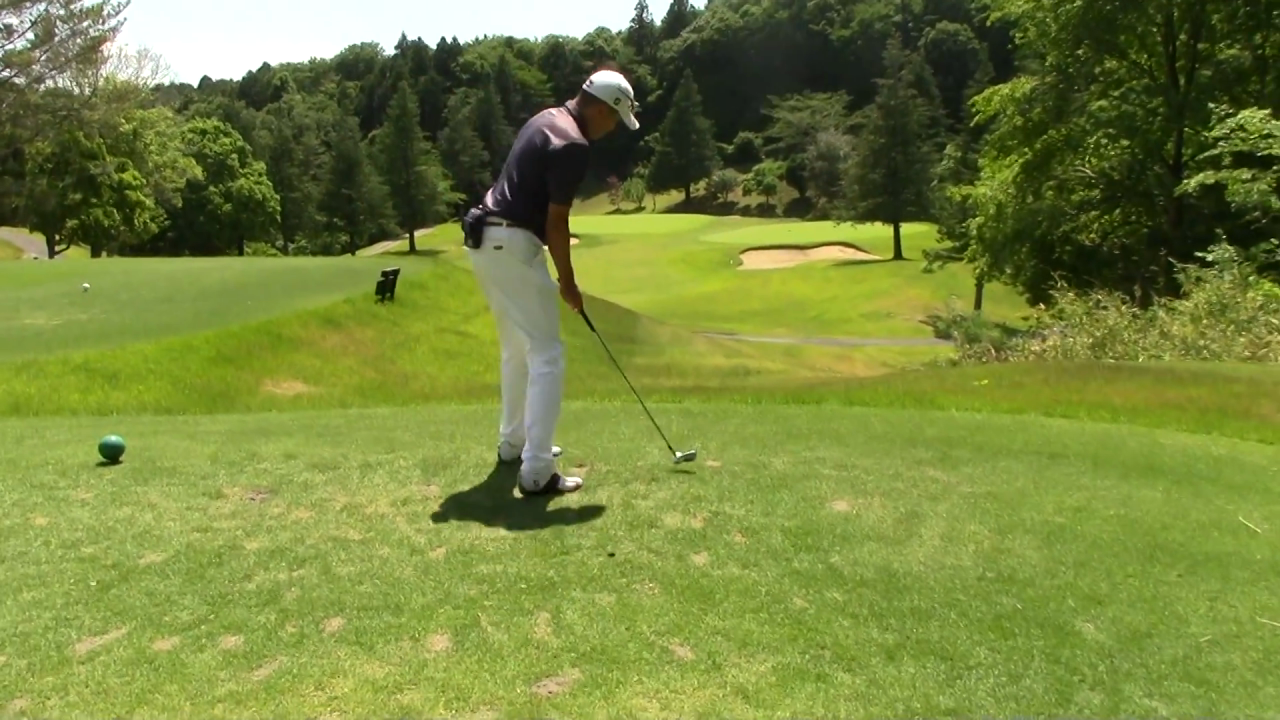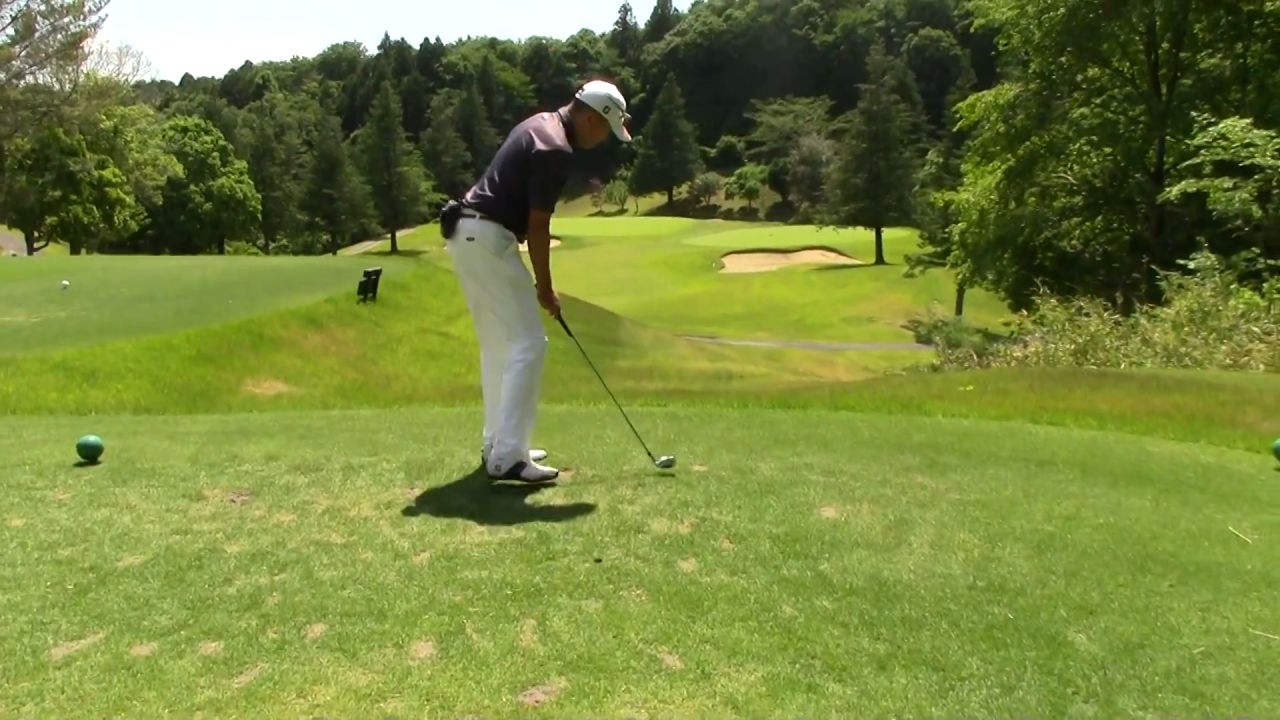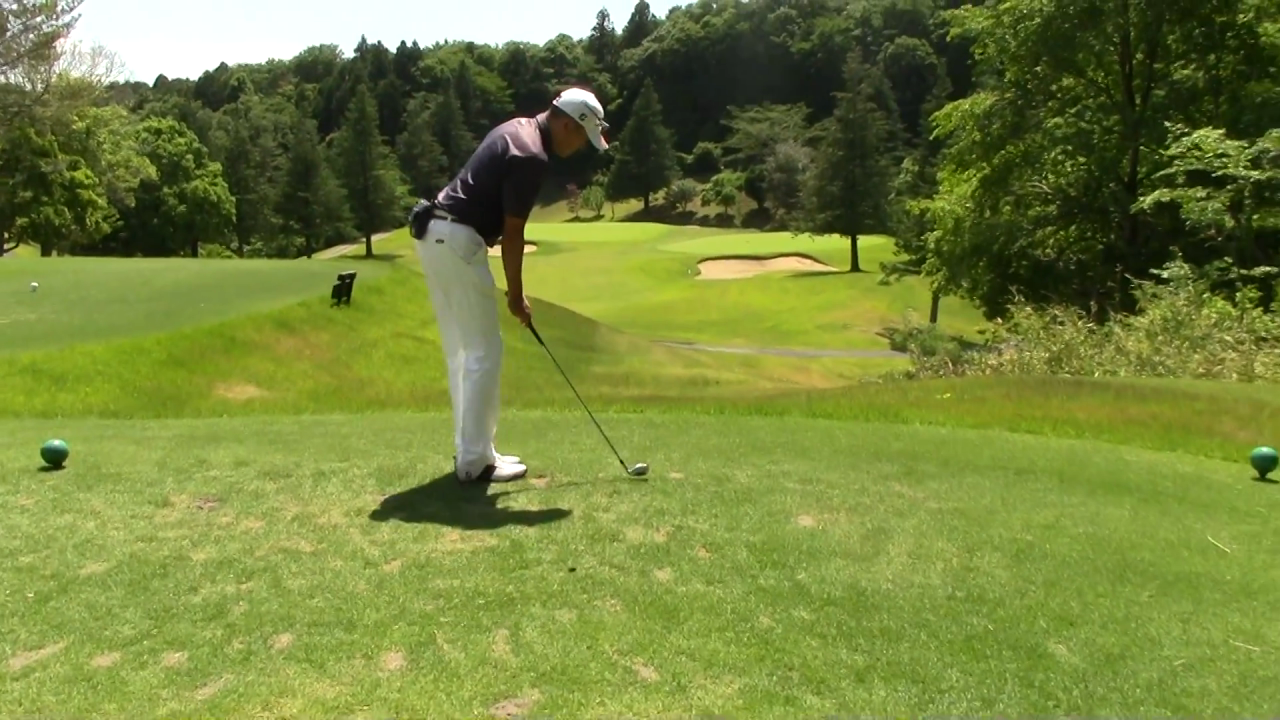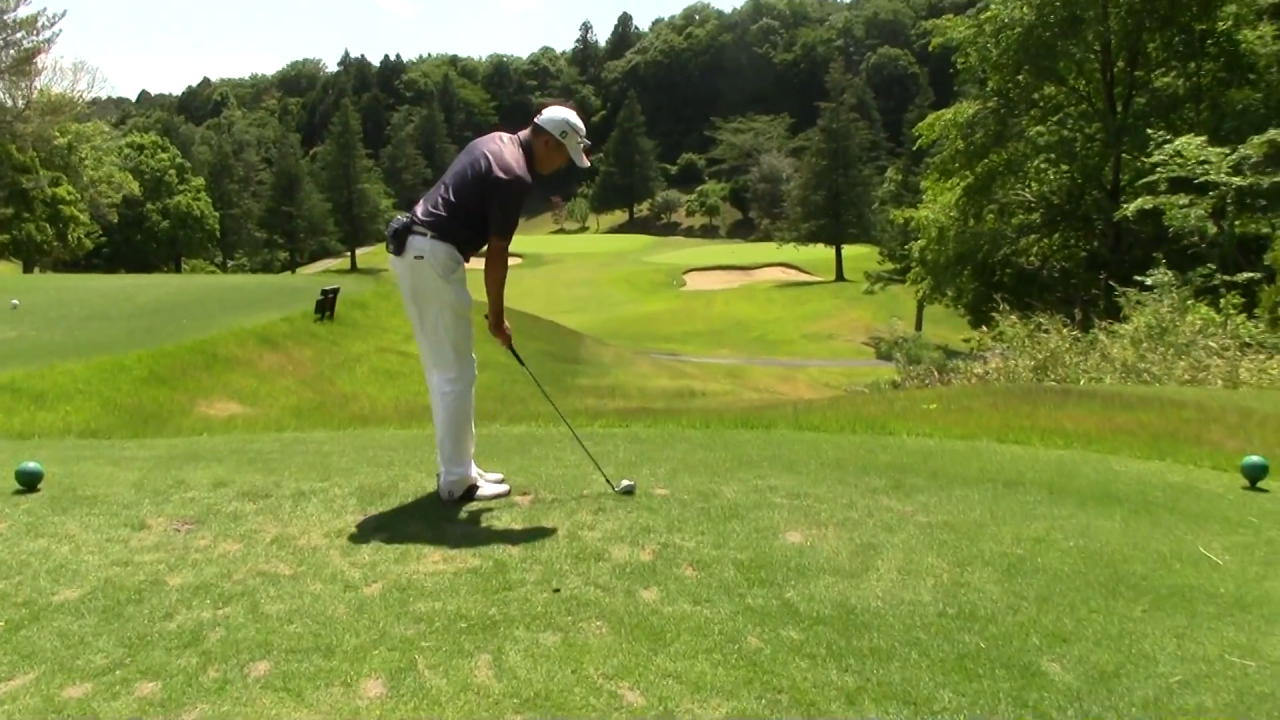
dt=0.2s
person 1, frame 1
left shoulder: (548, 119)
right shoulder: (573, 144)
right elbow: (555, 222)
right wrist: (567, 281)
left hip: (487, 238)
right hip: (511, 244)
left knee: (518, 346)
right knee: (547, 356)
left ankle: (514, 442)
right ankle: (537, 470)
person 1, frame 2
left shoulder: (542, 122)
right shoulder: (556, 150)
right elbow: (538, 226)
right wrist: (545, 286)
left hip: (469, 232)
right hip: (486, 238)
left knee: (497, 345)
right knee: (528, 344)
left ankle: (499, 444)
right ankle: (508, 455)
person 1, frame 3
left shoulder: (516, 127)
right shoulder: (532, 157)
right elbow: (512, 233)
right wrist: (515, 294)
left hip: (436, 233)
right hip: (455, 240)
left knee: (462, 350)
right knee: (483, 352)
left ankle: (473, 449)
right ankle: (475, 461)
person 1, frame 4
left shoulder: (494, 141)
right shoulder: (515, 177)
right elbow: (496, 254)
right wrist: (497, 316)
left hip: (411, 247)
right hip: (432, 255)
left knee: (442, 369)
right knee: (456, 372)
left ankle: (458, 466)
right ankle: (457, 480)
